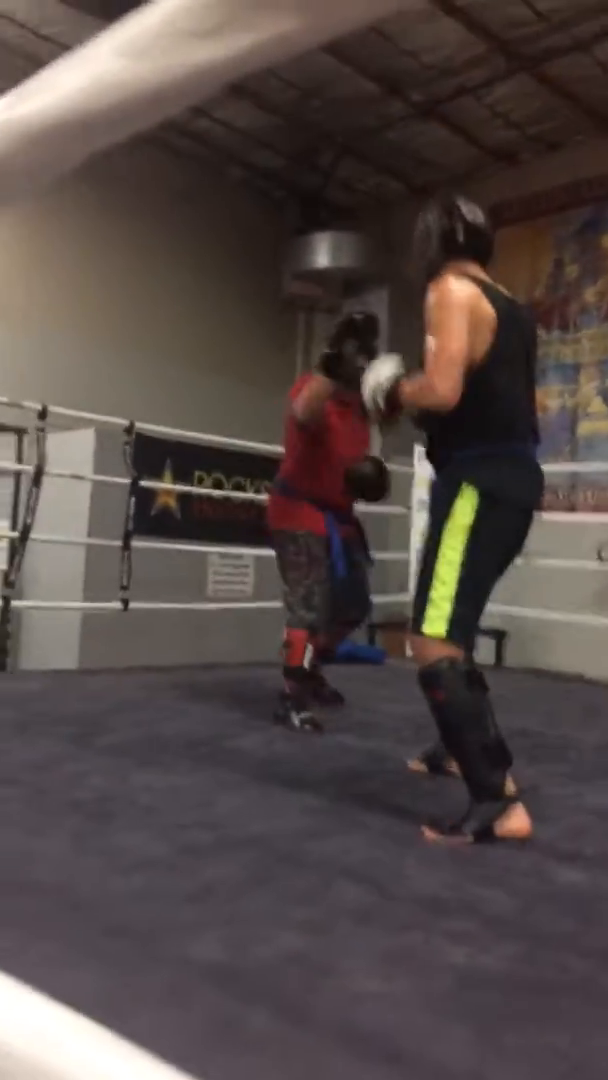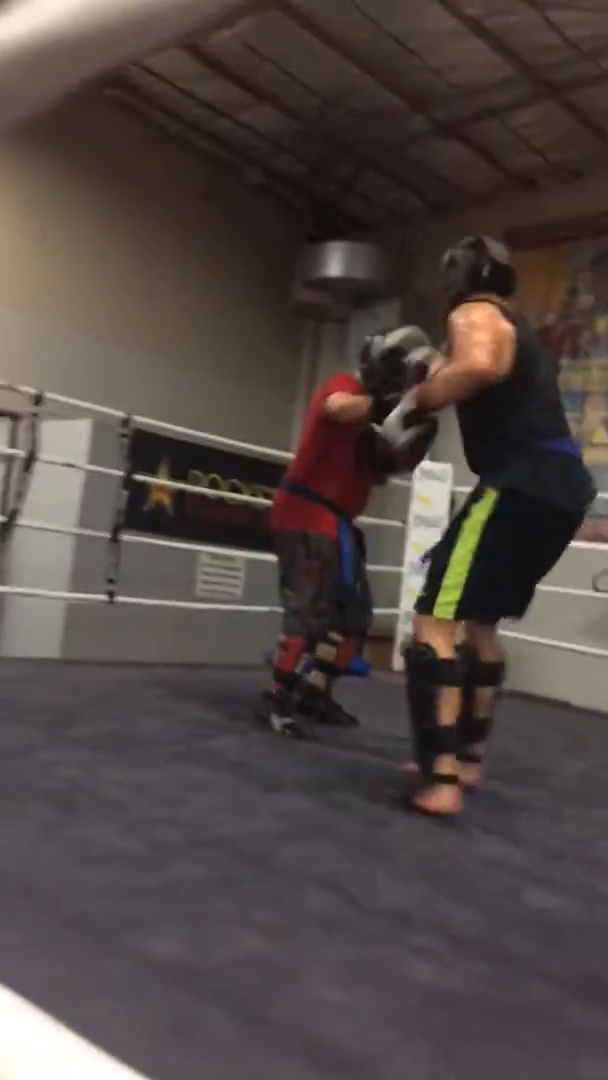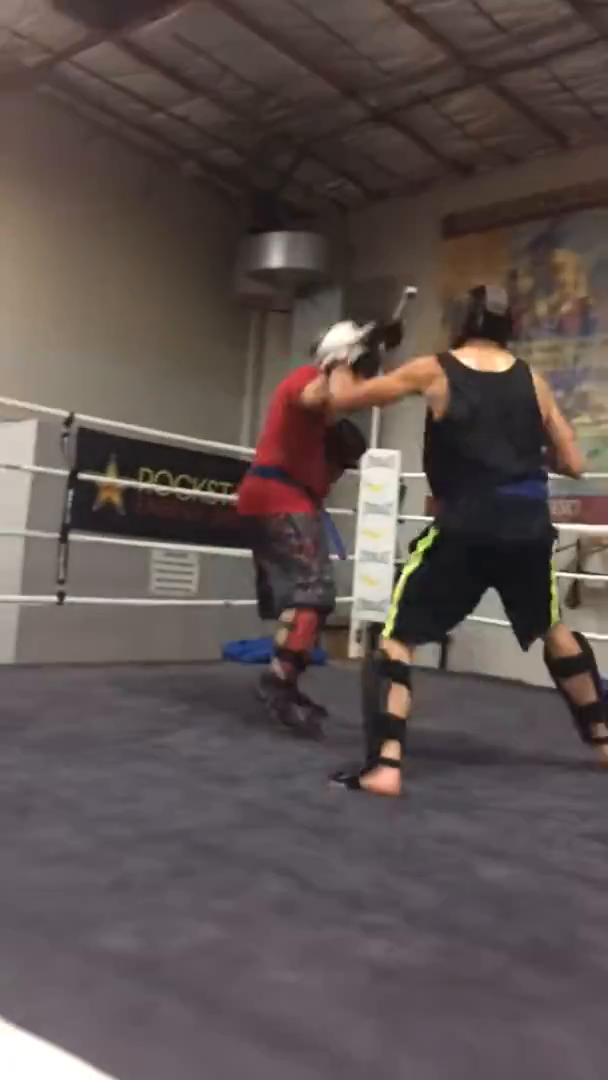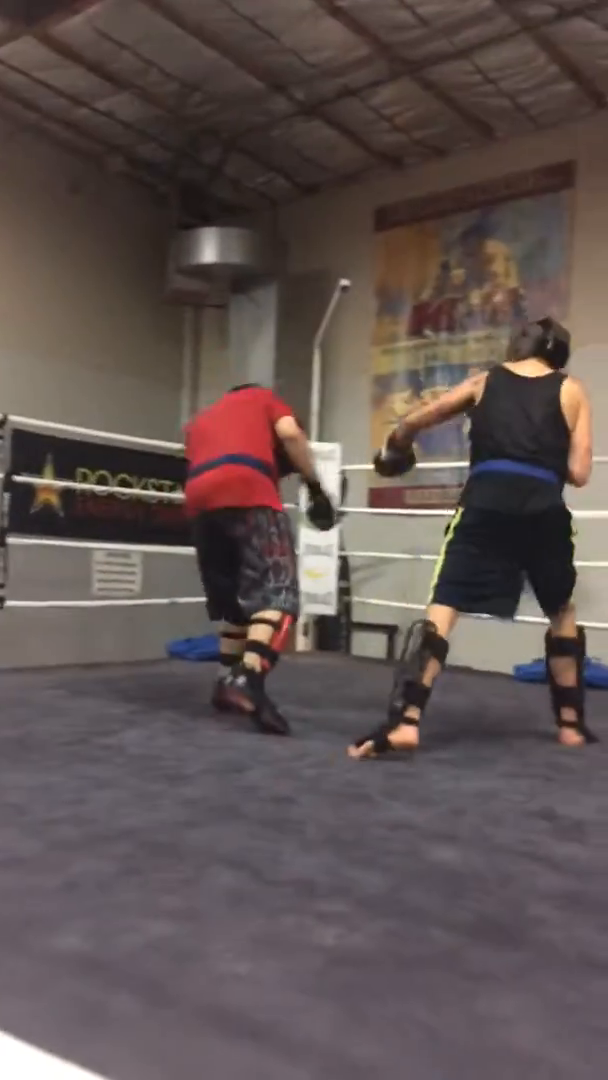
dt=0.3s
person 1, frame 1
left shoulder: (450, 290)
right shoulder: (512, 307)
left elbow: (442, 391)
left wrist: (391, 387)
left hip: (480, 480)
right hip: (513, 475)
left knee: (432, 640)
right knee: (443, 628)
left ankle: (499, 801)
right ankle: (456, 747)
person 1, frame 2
left shoulder: (472, 317)
right shoulder: (531, 333)
left elbow: (475, 362)
left wrist: (416, 399)
left hip: (522, 485)
right hip: (565, 488)
left knee: (435, 623)
right knee: (479, 620)
left ankle: (438, 776)
right ankle: (464, 754)
person 1, frame 3
left shoulder: (435, 369)
right shoulder: (531, 380)
left elbow: (347, 398)
left hip: (465, 526)
right hip: (529, 522)
left knee: (396, 641)
right knee: (552, 631)
left ankle: (384, 763)
person 1, frame 4
left shoulder: (485, 380)
right shoulder: (571, 392)
left elbow: (420, 417)
right elbow: (578, 473)
left wrist: (396, 446)
left hip: (487, 501)
right hip: (544, 508)
left knee: (441, 610)
right knee: (562, 615)
left ankle: (403, 722)
right ankle: (569, 724)
person 2, frame 1
left shoulder: (358, 401)
right shoulder: (313, 389)
right elbow: (305, 415)
left wrist: (370, 473)
right wrist: (333, 365)
left hip: (339, 516)
right hip: (299, 513)
left knee: (352, 604)
right knee: (308, 605)
left ankle: (309, 671)
right ankle: (293, 696)
person 2, frame 2
left shoulder: (373, 407)
right shoulder: (343, 387)
left elbow: (394, 463)
right elbow: (338, 408)
left wrist: (415, 442)
right wrist: (384, 396)
left hip: (337, 521)
right hip: (307, 514)
left knee: (351, 612)
right knee: (306, 613)
left ankle: (314, 694)
right ankle: (276, 701)
person 2, frame 3
left shoulder: (328, 412)
right shoulder: (307, 377)
left elbow: (321, 465)
right elbow: (313, 399)
left wrist: (344, 456)
right wrist: (351, 353)
left hip: (289, 502)
right hip: (279, 497)
left knee: (293, 596)
right knee: (312, 589)
left ankle: (283, 686)
right ankle: (277, 684)
person 2, frame 4
left shoulder: (198, 421)
right shoulder: (262, 397)
right elbow: (290, 432)
right wrist: (315, 486)
left hip: (201, 500)
right hip: (248, 494)
left knee: (234, 600)
right knee: (275, 594)
left ankle: (231, 681)
right ankle: (248, 682)
